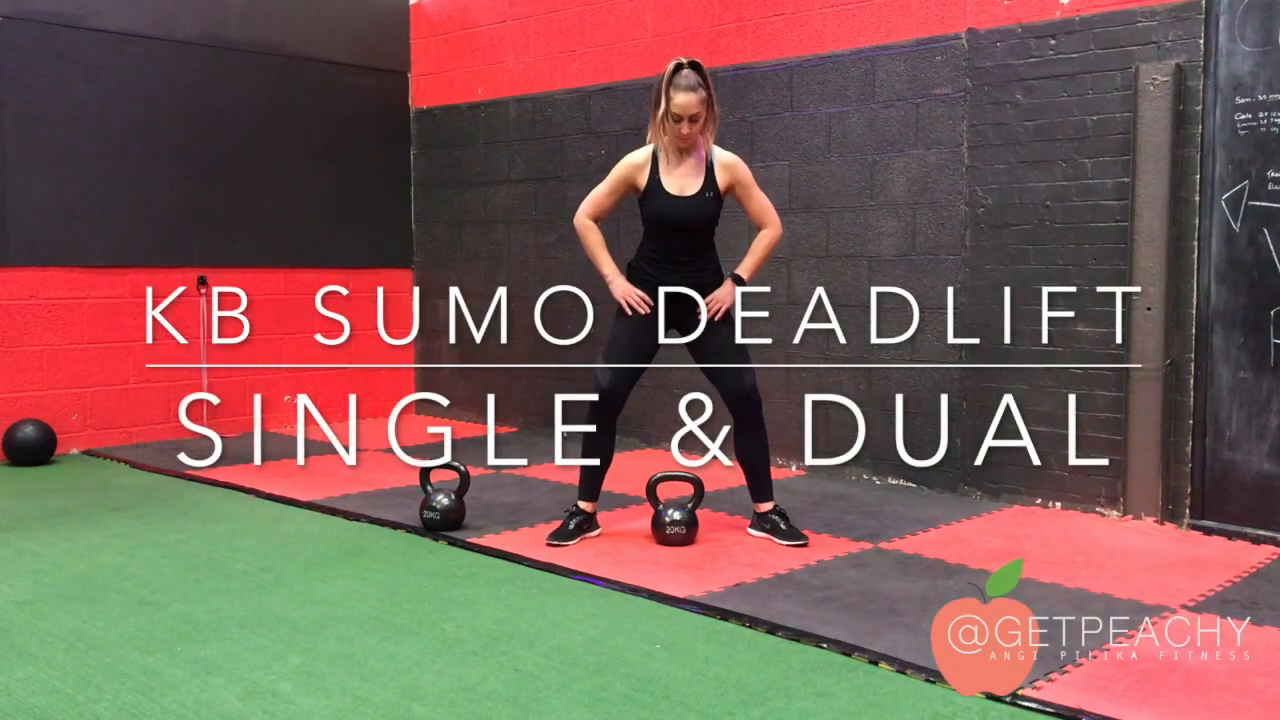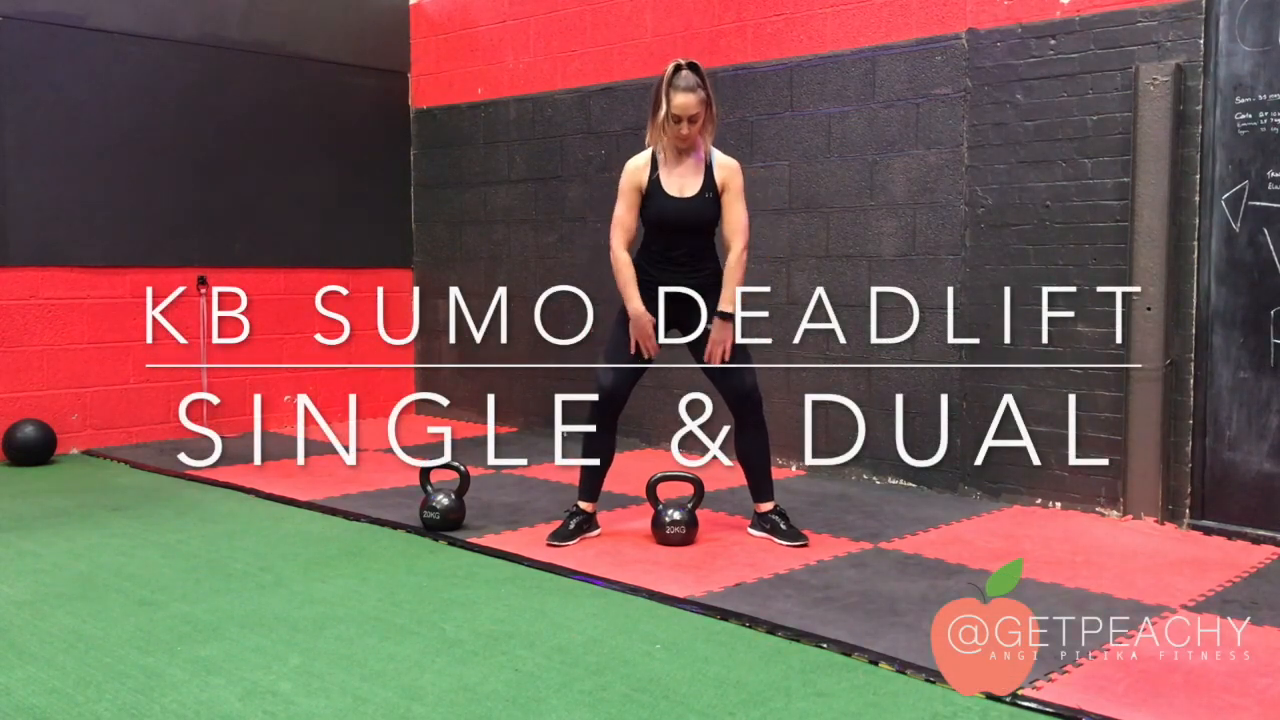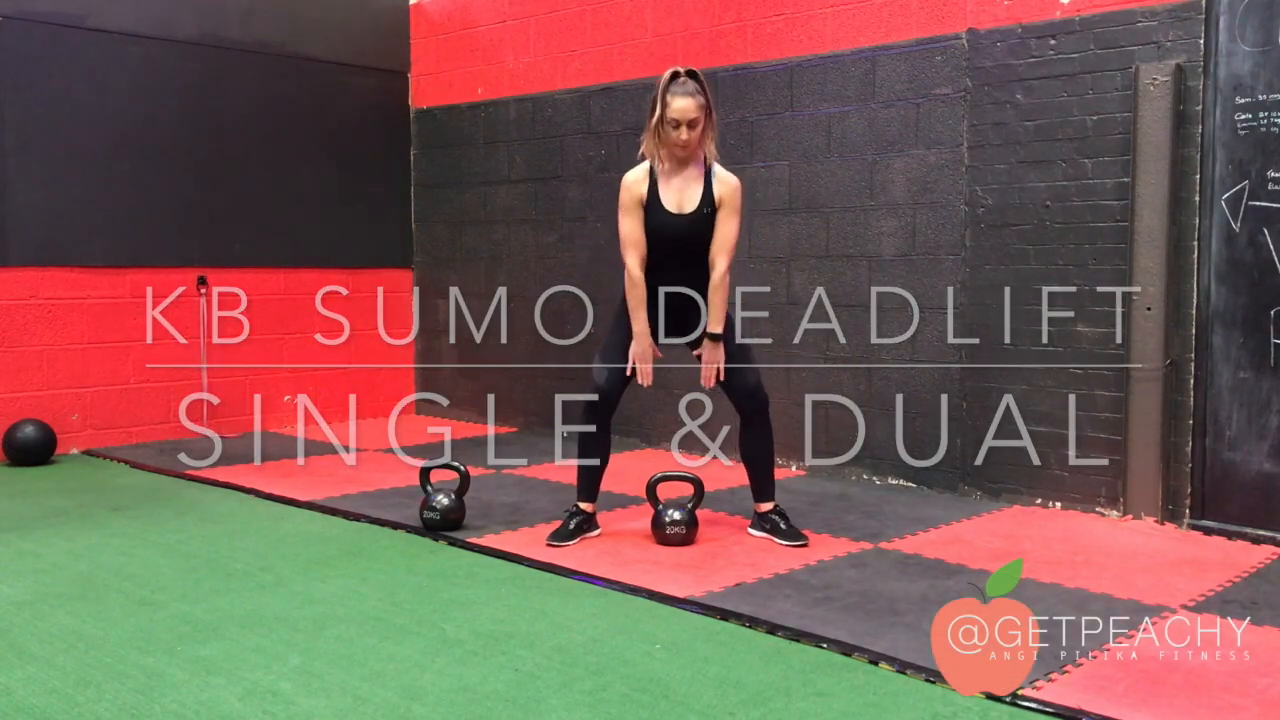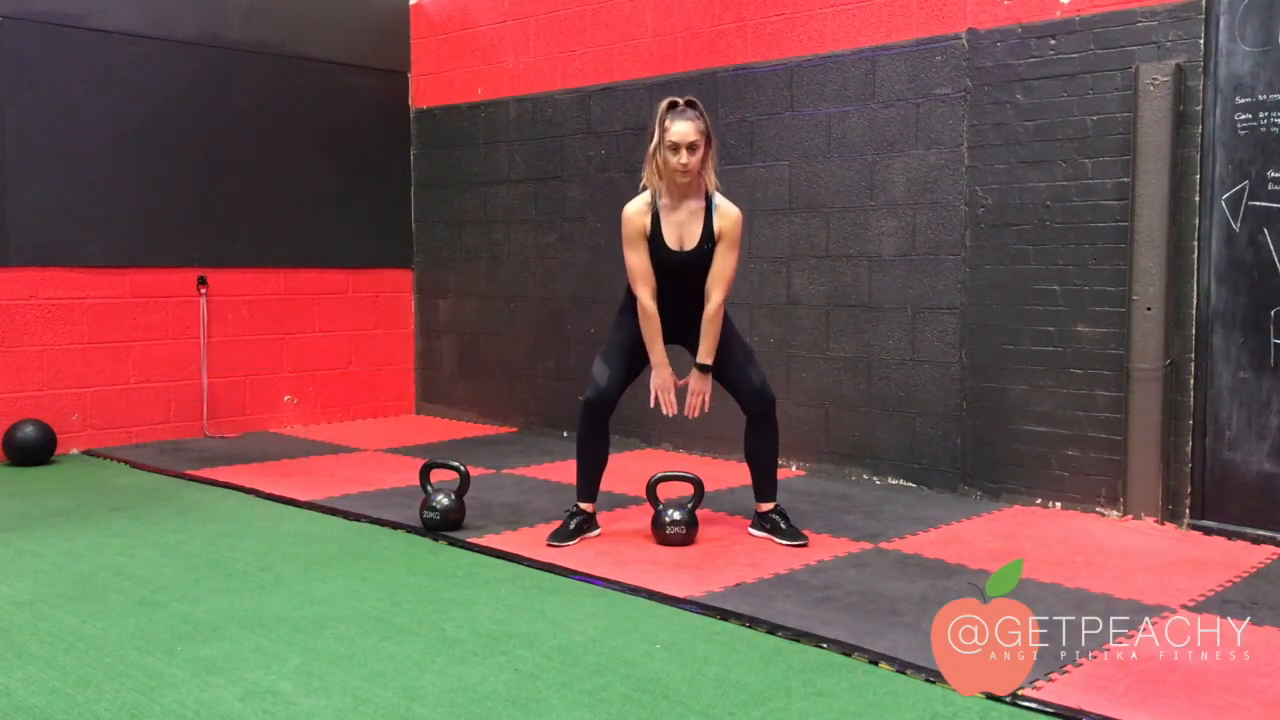
dt=0.5s
person 1, frame 1
left shoulder: (727, 166)
right shoulder: (638, 164)
left elbow: (770, 227)
right elbow: (585, 218)
left wrist: (735, 282)
right wrist: (614, 278)
left hip: (704, 297)
right hip: (646, 294)
left knee: (746, 398)
right knee: (606, 395)
left ankle: (766, 512)
right ankle: (584, 513)
person 1, frame 2
left shoulder: (725, 169)
right shoulder: (638, 168)
left elbow: (737, 246)
right elbow: (619, 245)
left wrist: (724, 316)
right wrist: (634, 310)
left hip: (705, 297)
right hip: (648, 296)
left knee: (747, 399)
right knee: (607, 396)
left ankle: (766, 512)
right ankle: (584, 512)
person 1, frame 3
left shoulder: (725, 184)
right shoulder: (636, 181)
left elbow: (720, 267)
right elbow: (634, 265)
left wrist: (714, 337)
right wrist: (640, 336)
left hip: (702, 306)
right hip: (647, 303)
left knee: (753, 399)
right knee: (599, 397)
left ankle: (766, 513)
right ankle: (583, 513)
person 1, frame 4
left shoulder: (727, 216)
right shoulder: (637, 213)
left elbow: (715, 299)
right elbow: (646, 298)
left wrist: (703, 368)
right wrist: (660, 367)
left hip: (702, 320)
right hip: (644, 319)
left knee: (761, 400)
right knee: (596, 400)
left ankle: (767, 513)
right ankle: (583, 512)
